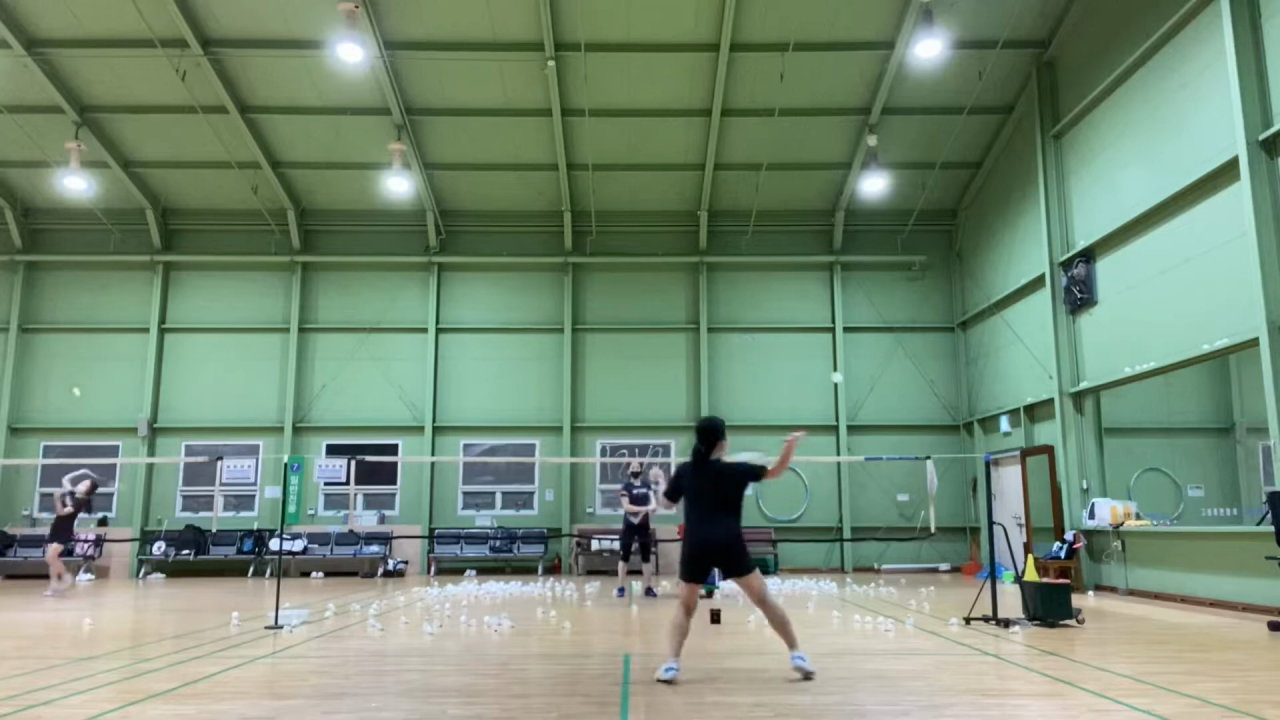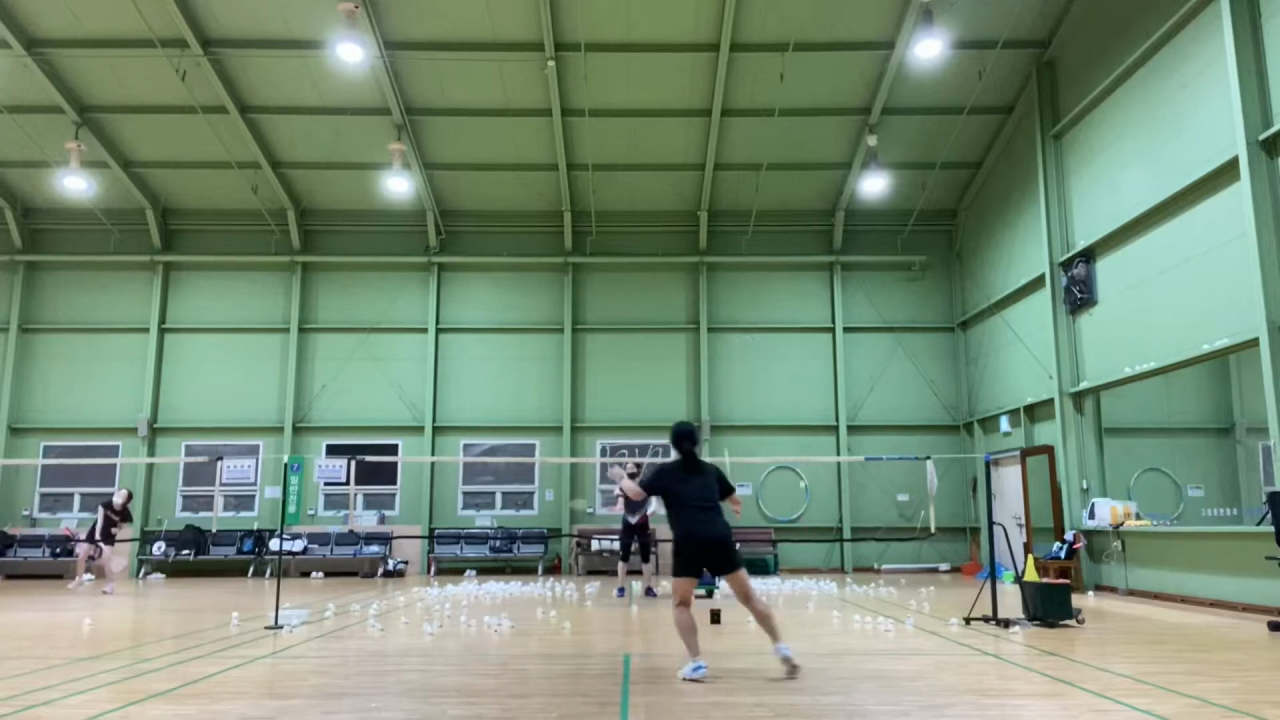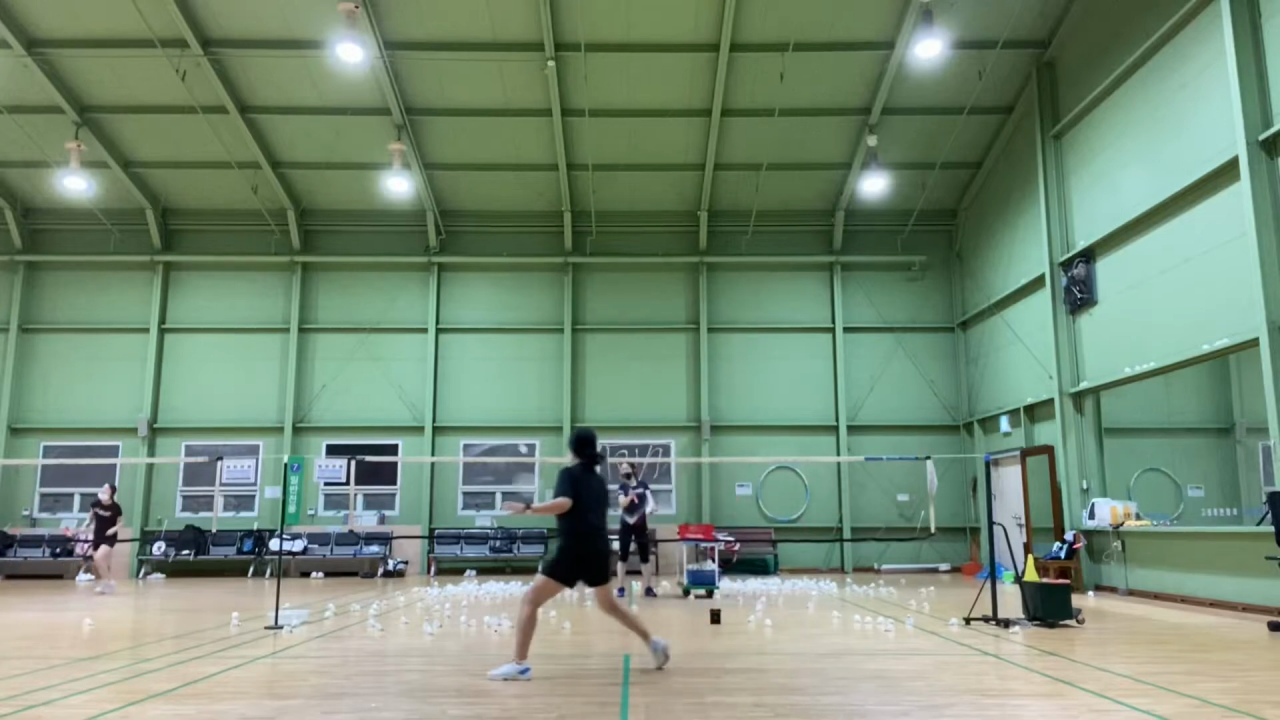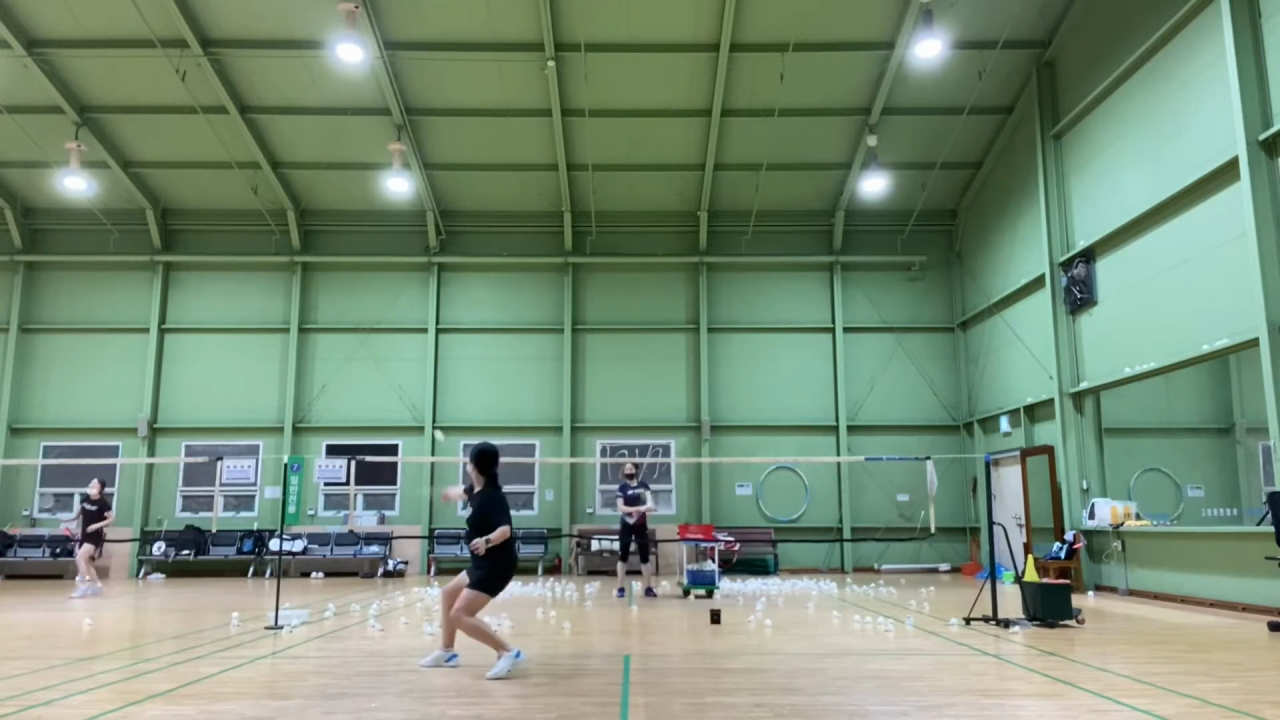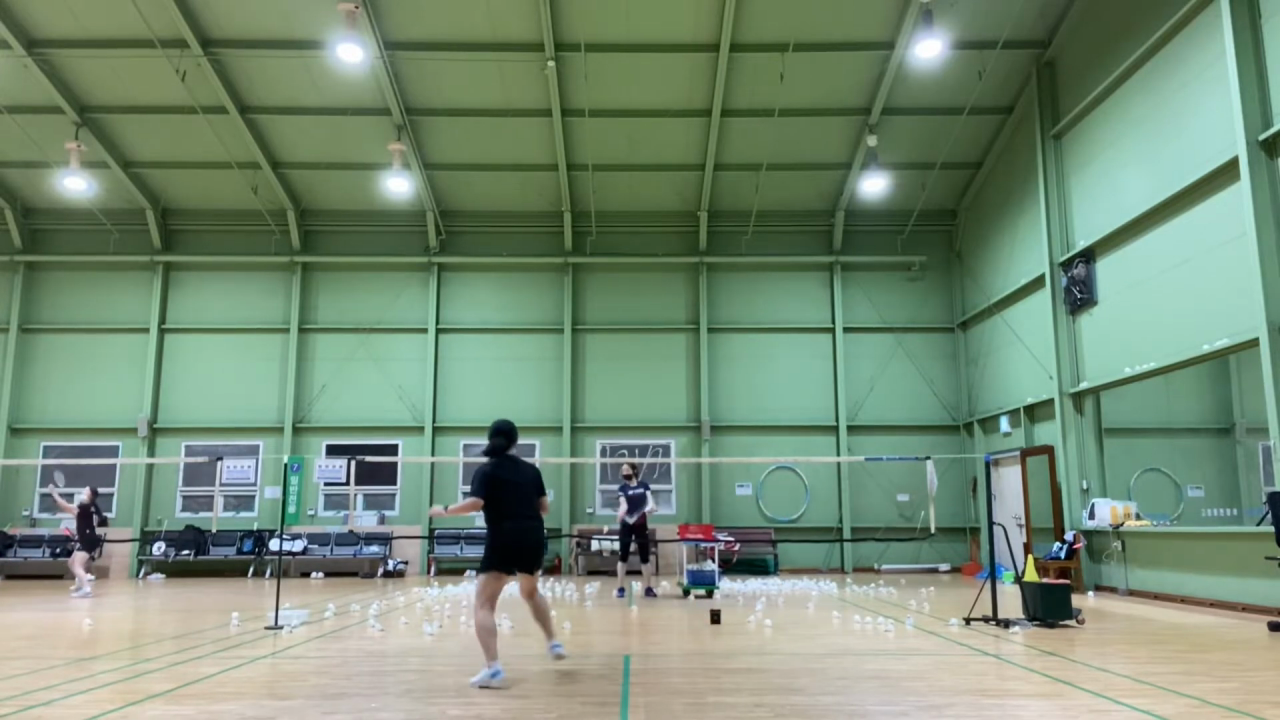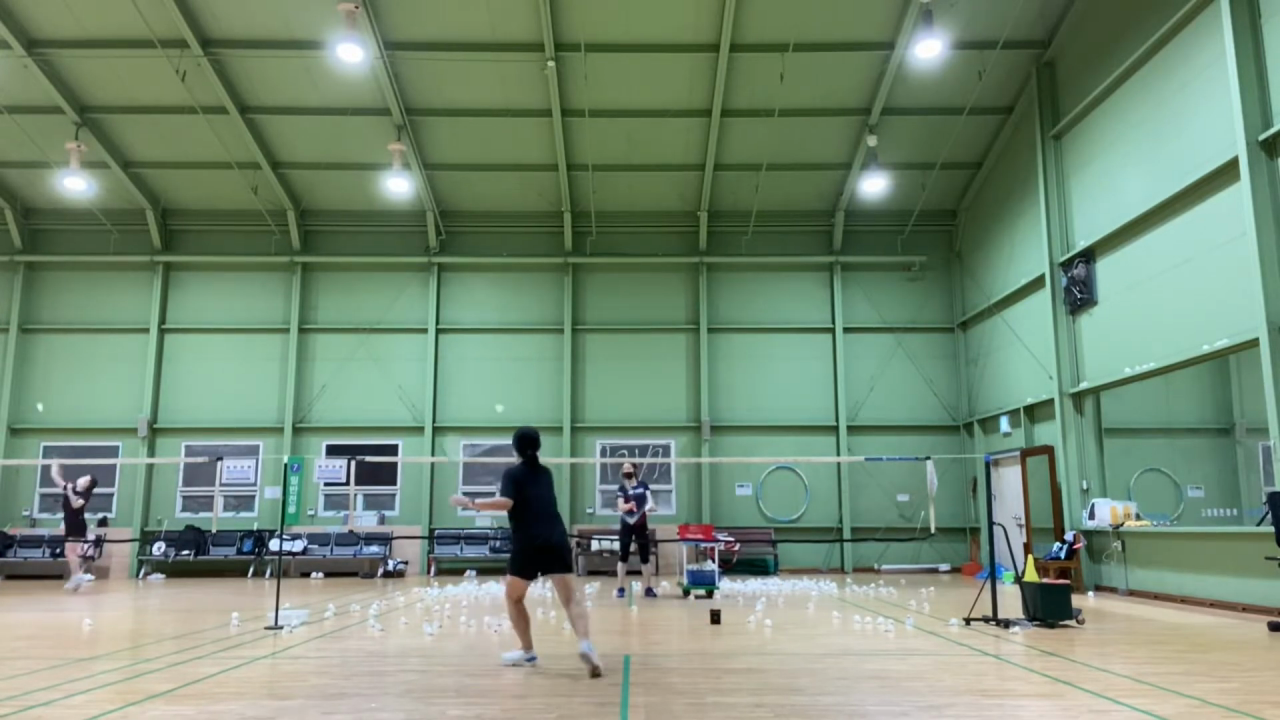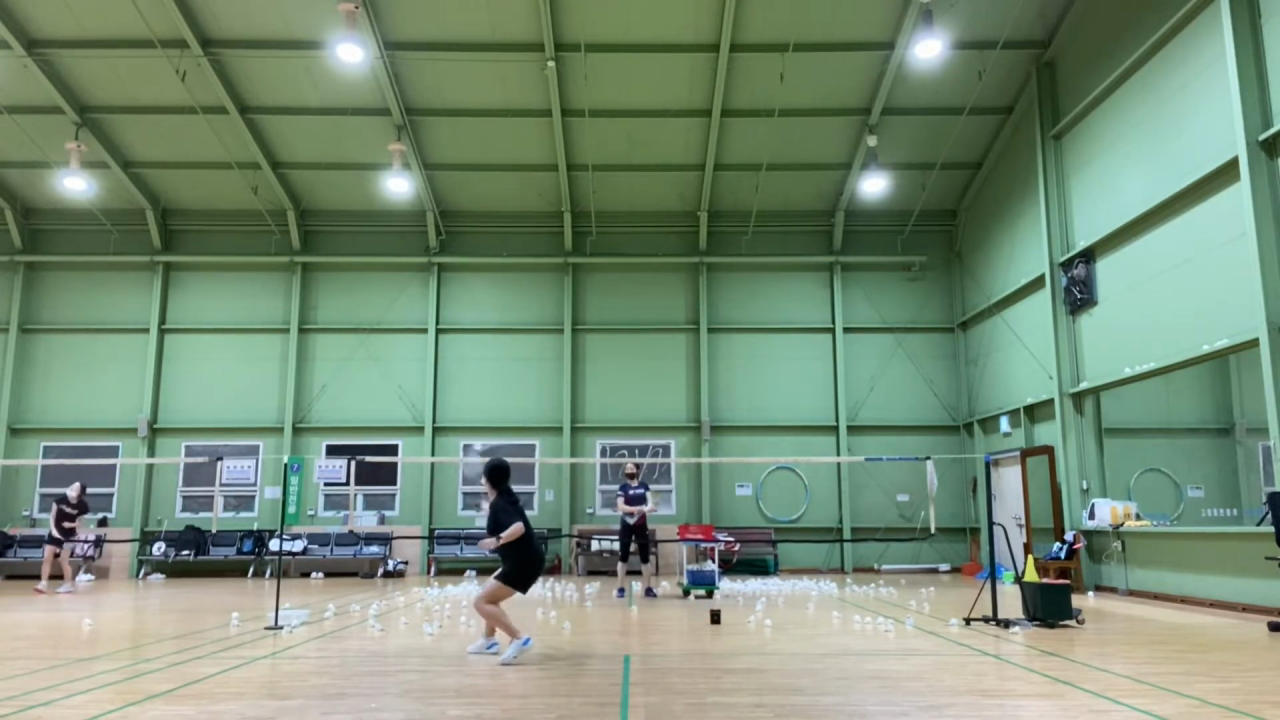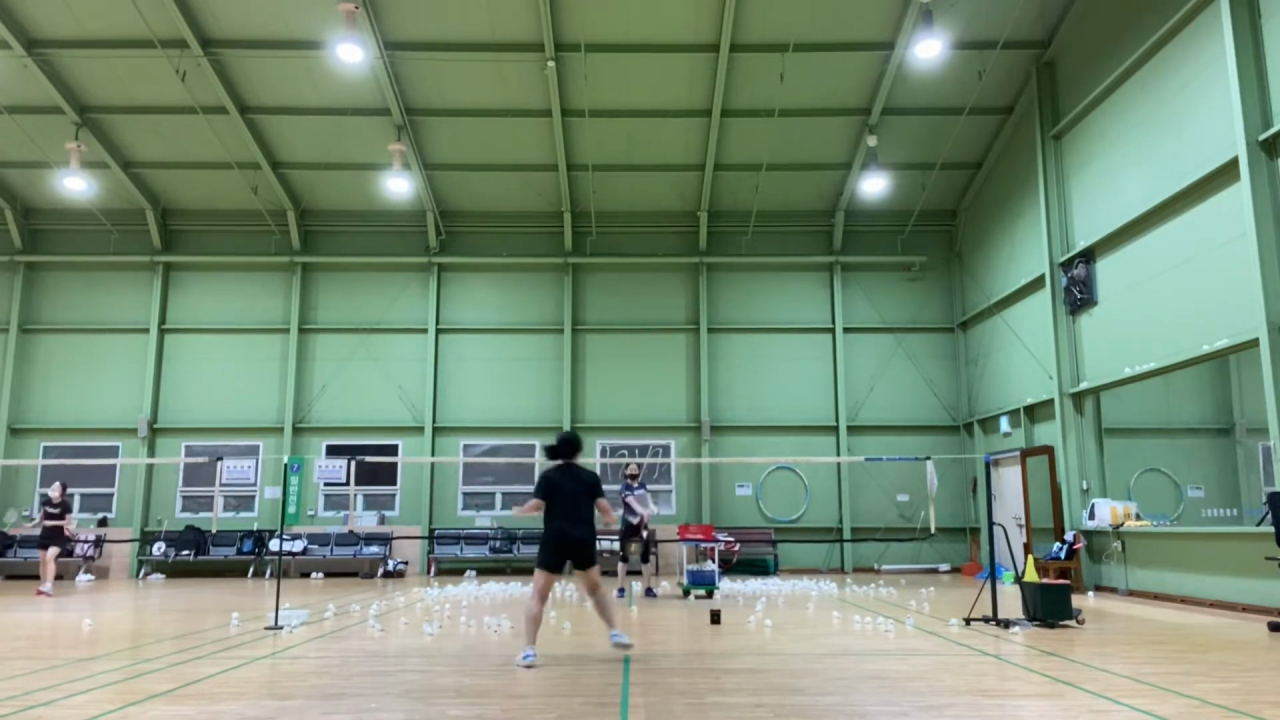
dt=0.5s
person 1, frame 1
left shoulder: (685, 471)
right shoulder: (733, 471)
left elbow: (667, 502)
right elbow: (775, 471)
right wrist: (790, 445)
left hip: (694, 547)
right hip: (729, 544)
left knee: (685, 607)
right knee: (764, 601)
left ankle: (672, 664)
right ankle: (796, 656)
person 1, frame 2
left shoulder: (664, 471)
right shoulder: (711, 470)
left elbow: (636, 494)
right elbow: (735, 503)
left wrist: (621, 478)
right wrist: (736, 506)
left hip: (690, 543)
right hip: (721, 538)
left knee: (680, 605)
right knee: (749, 597)
left ankle: (696, 662)
right ankle: (781, 648)
person 1, frame 3
left shoulder: (570, 473)
right shoulder: (599, 480)
left elbow: (562, 503)
left wrist: (527, 508)
left hip: (574, 552)
right hip: (599, 550)
left knee: (530, 602)
right knee: (608, 604)
left ankle: (520, 665)
right ankle: (654, 644)
person 1, frame 4
left shoulder: (491, 497)
right shoulder: (477, 488)
left elbow: (504, 530)
right elbow: (464, 491)
left wrist: (486, 541)
right wrist: (454, 494)
left hip: (496, 565)
right hip: (484, 563)
left knee: (459, 614)
right knee: (448, 594)
left ankle: (508, 653)
right ankle: (447, 652)
person 1, frame 5
left shoulder: (486, 470)
right shoulder: (530, 469)
left elbow: (475, 504)
right elbow: (544, 506)
left wrist: (445, 511)
left hip: (502, 541)
right hip: (533, 540)
left knee: (483, 606)
right knee: (530, 592)
left ankle: (493, 668)
right ankle: (553, 644)
person 1, frame 6
left shoulder: (513, 473)
right shoulder: (544, 473)
left elbow: (506, 502)
left wrist: (471, 503)
left hip: (528, 546)
right hip: (557, 542)
left knee: (513, 598)
right knee: (571, 601)
left ankle: (528, 652)
right ankle: (585, 646)
person 1, frame 7
left shoulder: (501, 504)
right shoulder: (502, 499)
left elbow: (519, 527)
left wrist: (498, 540)
left hip: (524, 563)
right hip: (522, 561)
left knee: (482, 602)
right knee: (489, 593)
left ankle: (519, 638)
right ankle: (489, 640)
person 1, frame 8
left shoulder: (548, 476)
right shoulder: (589, 476)
left elbow: (535, 506)
right elbow: (603, 507)
left wrist: (521, 510)
right wrist: (612, 520)
left hip: (554, 540)
right hip: (583, 541)
left knee: (538, 597)
right knee: (594, 589)
left ankle: (529, 651)
right ankle: (615, 634)
